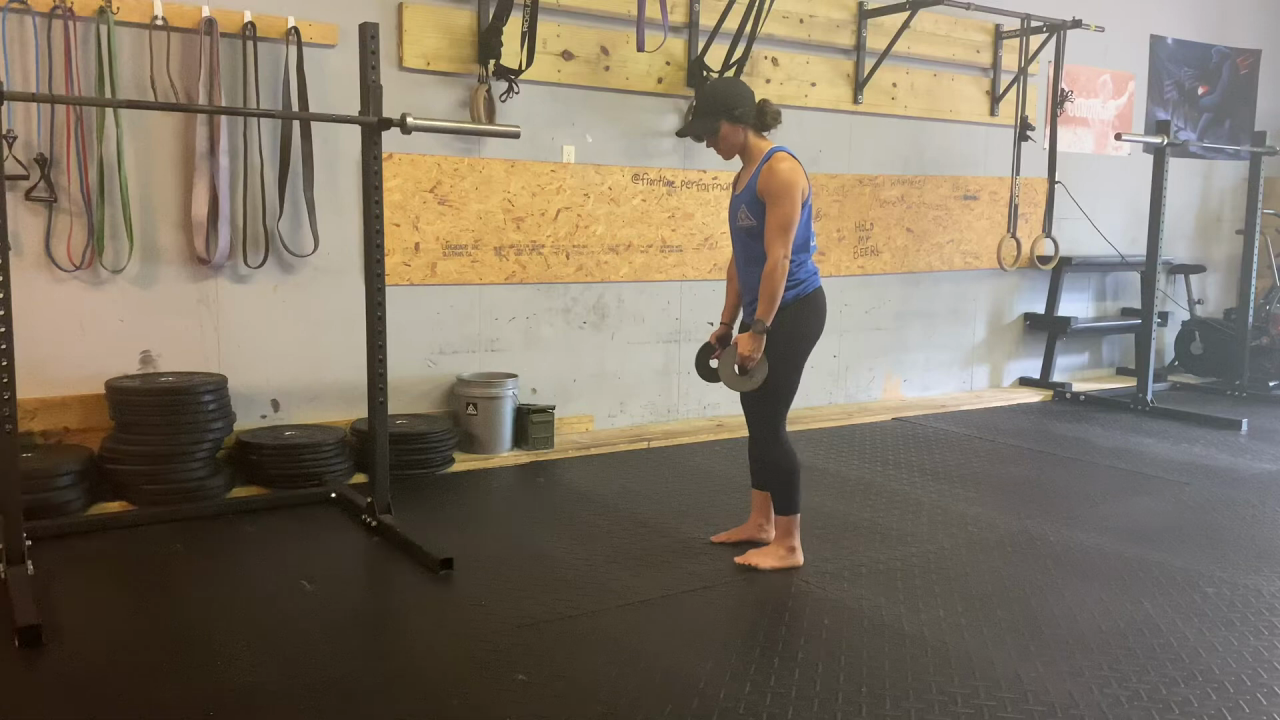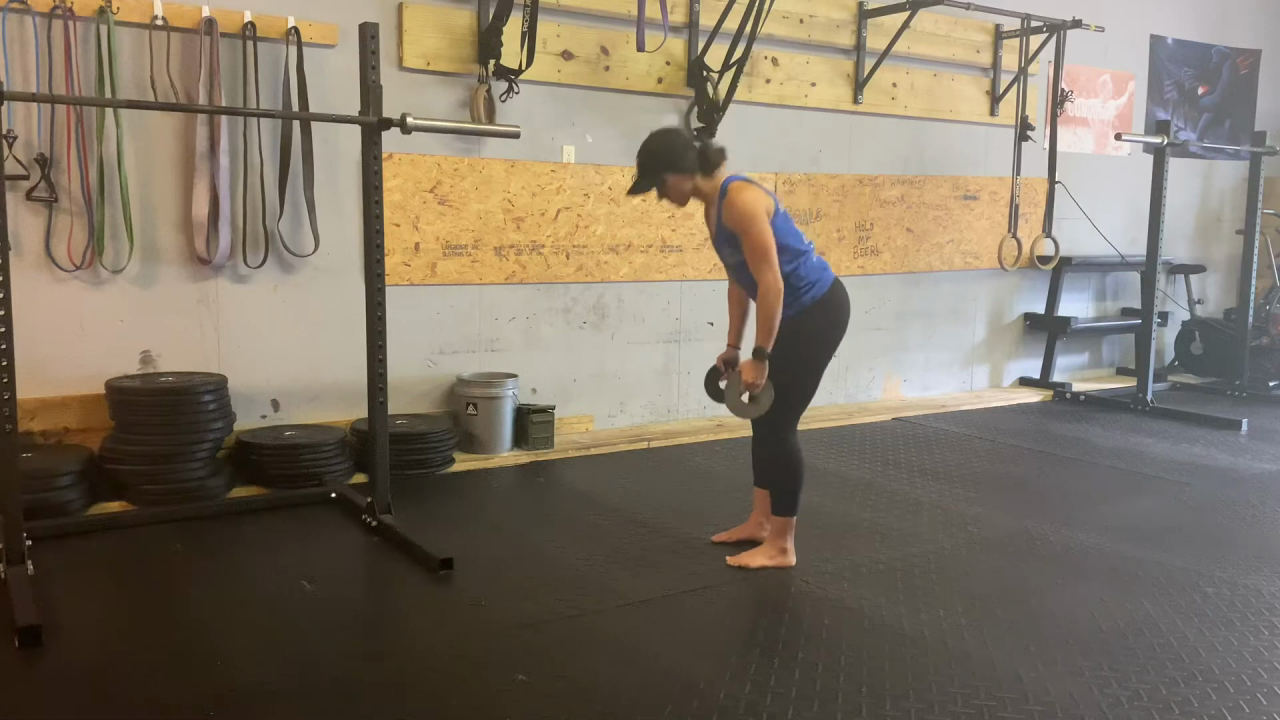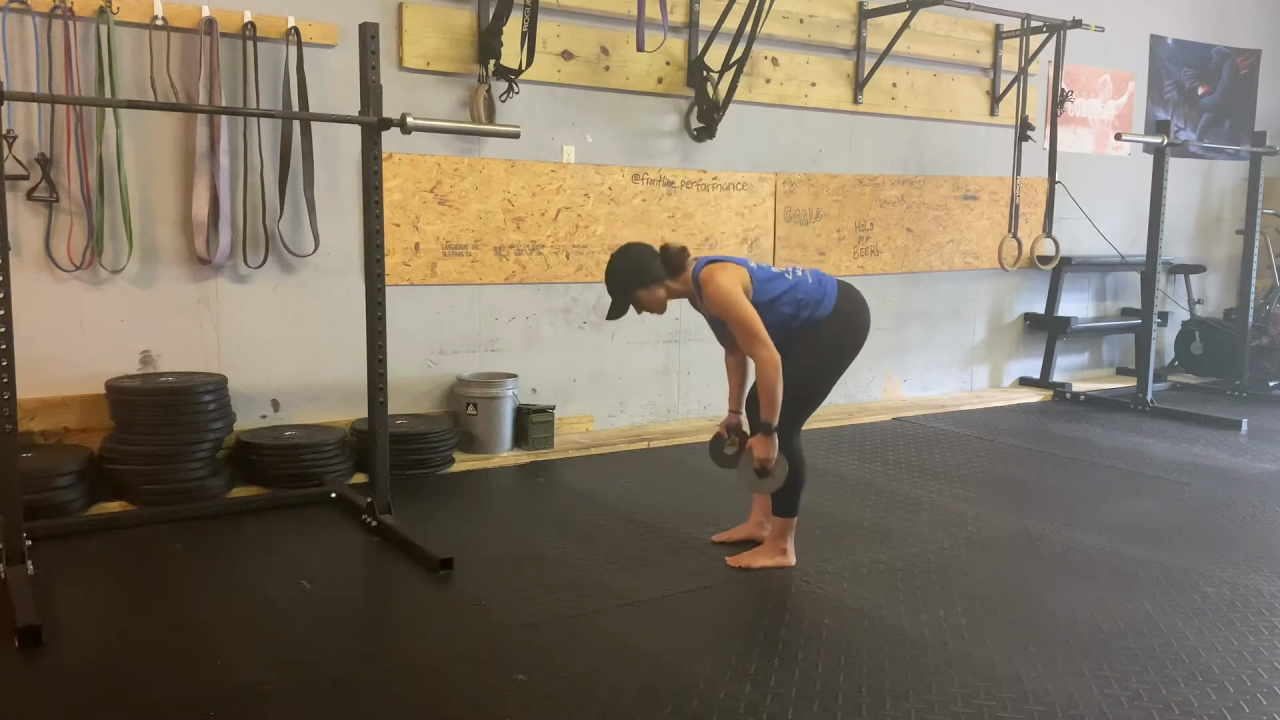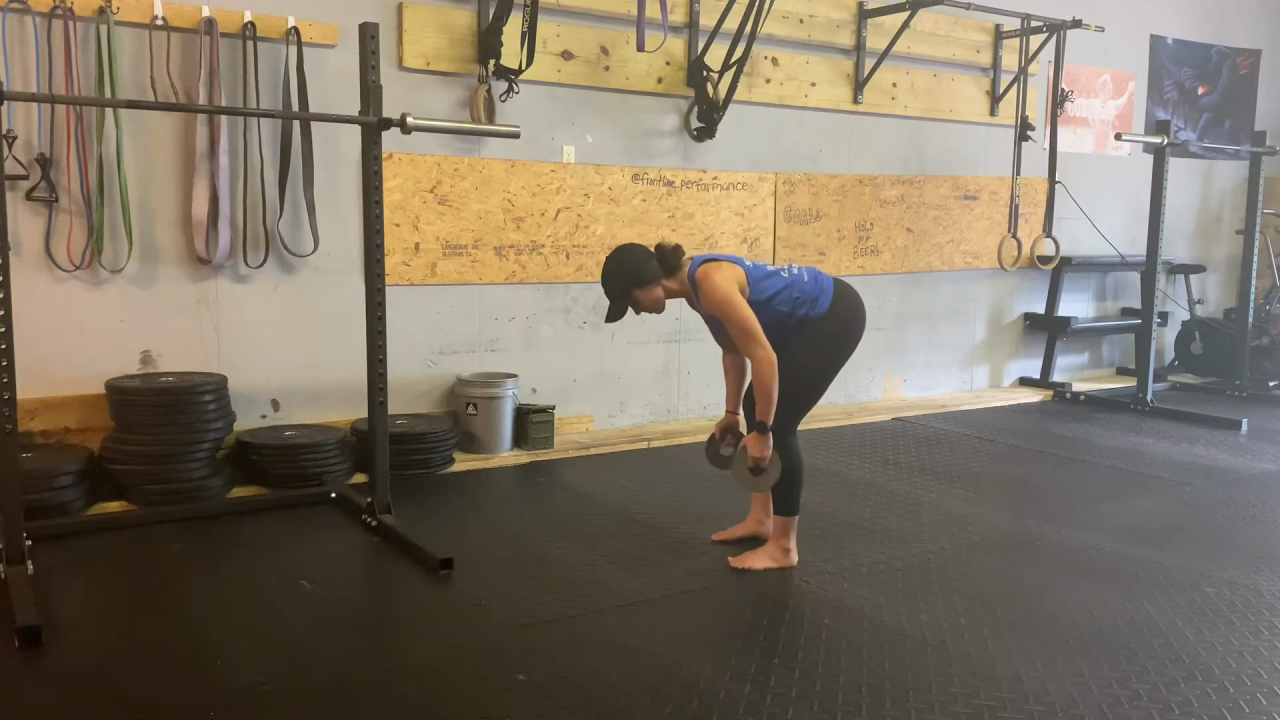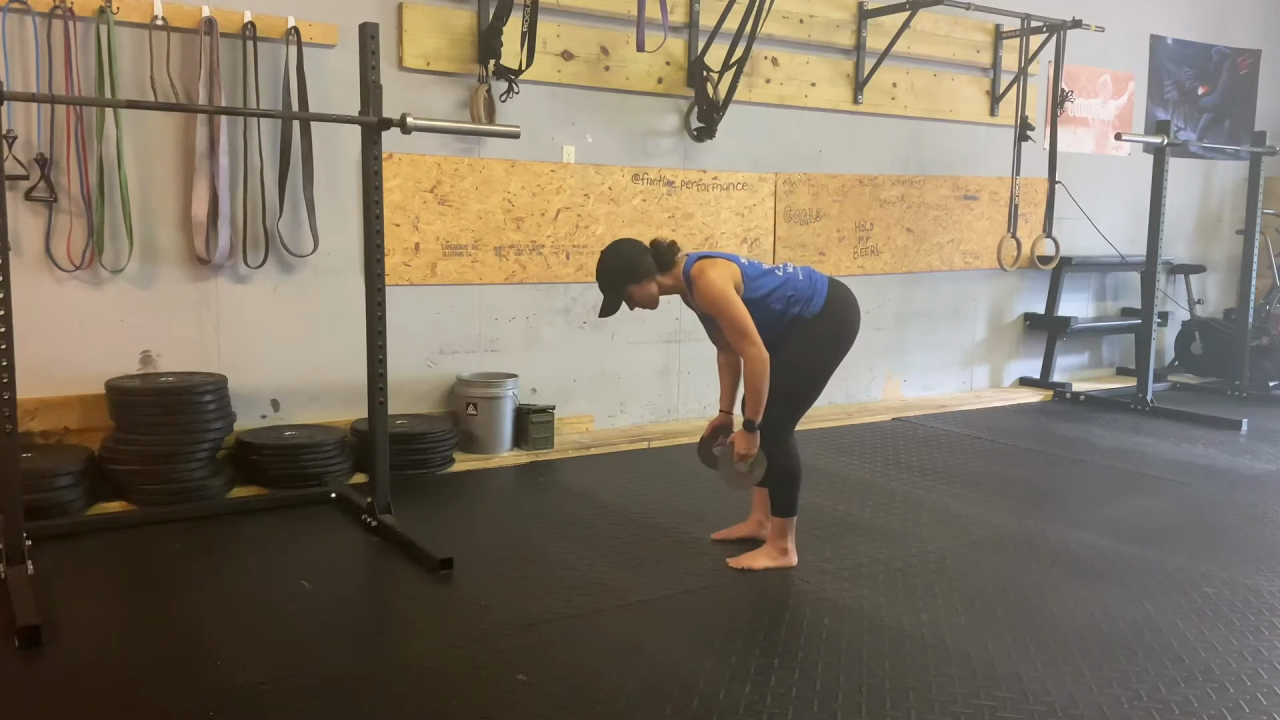
dt=0.4s
person 1, frame 1
left shoulder: (780, 170)
right shoulder: (746, 173)
left elbow: (778, 259)
left wrist: (757, 330)
right wrist: (727, 323)
left hip: (792, 311)
right hip: (763, 311)
left knee: (768, 424)
right knee: (756, 421)
left ankle: (788, 544)
right ankle: (761, 523)
person 1, frame 2
left shoulder: (740, 200)
right shoulder: (713, 205)
left elbow: (771, 284)
right elbow: (739, 281)
left wrist: (760, 357)
right wrist: (732, 346)
left hip: (818, 309)
right hip: (794, 313)
left knee: (778, 422)
right knee: (765, 417)
left ankle: (781, 545)
right ankle: (760, 522)
person 1, frame 3
left shoulder: (715, 285)
right shoulder: (696, 285)
left elbow: (768, 359)
right elbow: (735, 350)
left wrist: (768, 432)
right wrist: (734, 411)
left hip: (840, 318)
right hip: (813, 322)
left knee: (782, 425)
right knee: (760, 411)
left ankle: (781, 546)
right ankle: (760, 521)
person 1, frame 4
left shoulder: (711, 284)
right shoulder: (692, 283)
left elbow: (764, 357)
right elbow: (733, 349)
left wrist: (763, 431)
right wrist: (732, 411)
left hip: (835, 315)
right hip: (809, 318)
left knee: (778, 423)
right knee: (758, 408)
left ankle: (783, 545)
right ankle: (760, 518)
person 1, frame 5
left shoulder: (706, 280)
right shoulder: (688, 280)
left elbow: (756, 355)
right elbow: (728, 349)
left wrist: (750, 428)
right wrist: (726, 412)
left hip: (829, 315)
right hip: (803, 317)
left knee: (773, 424)
right knee: (760, 417)
left ankle: (782, 546)
right ankle: (760, 520)
